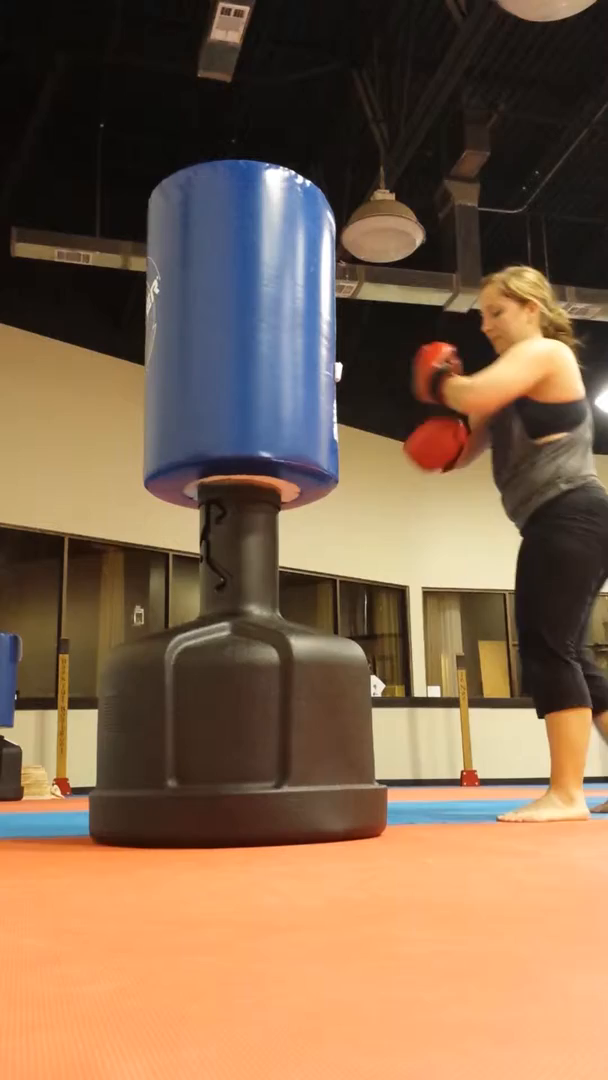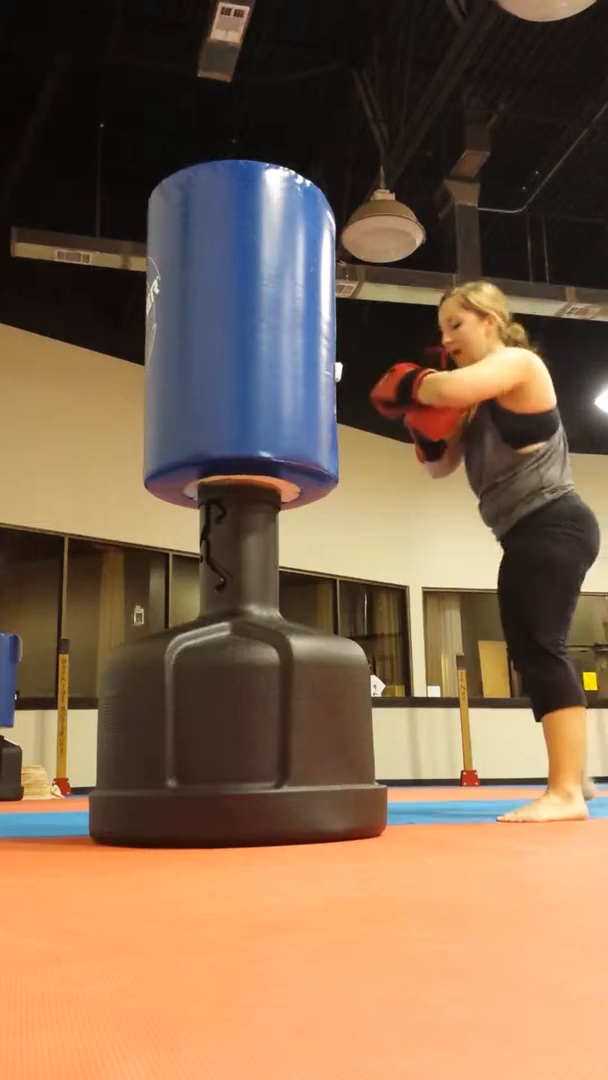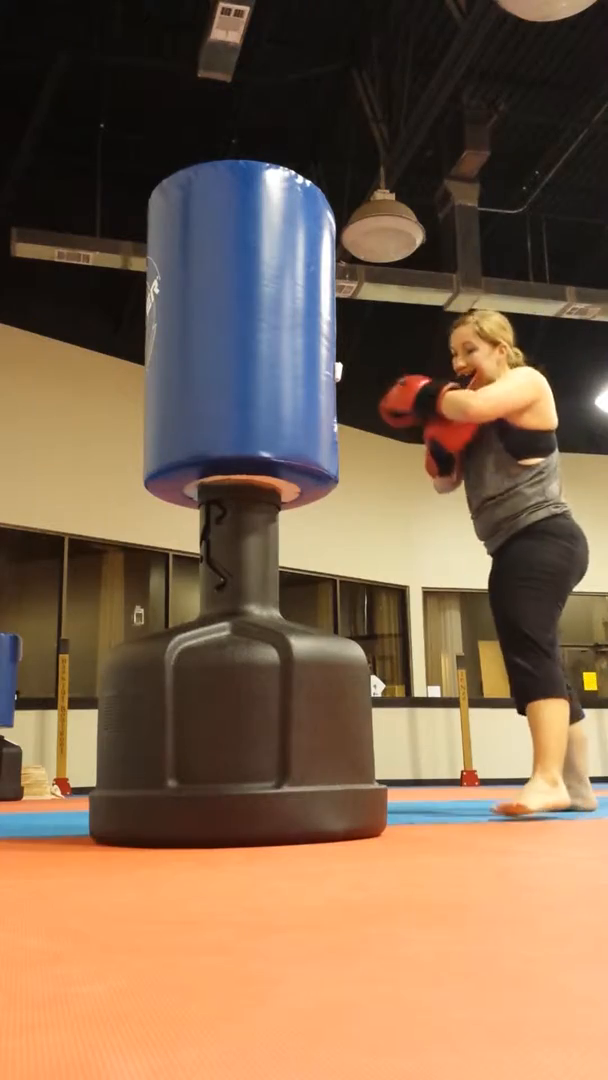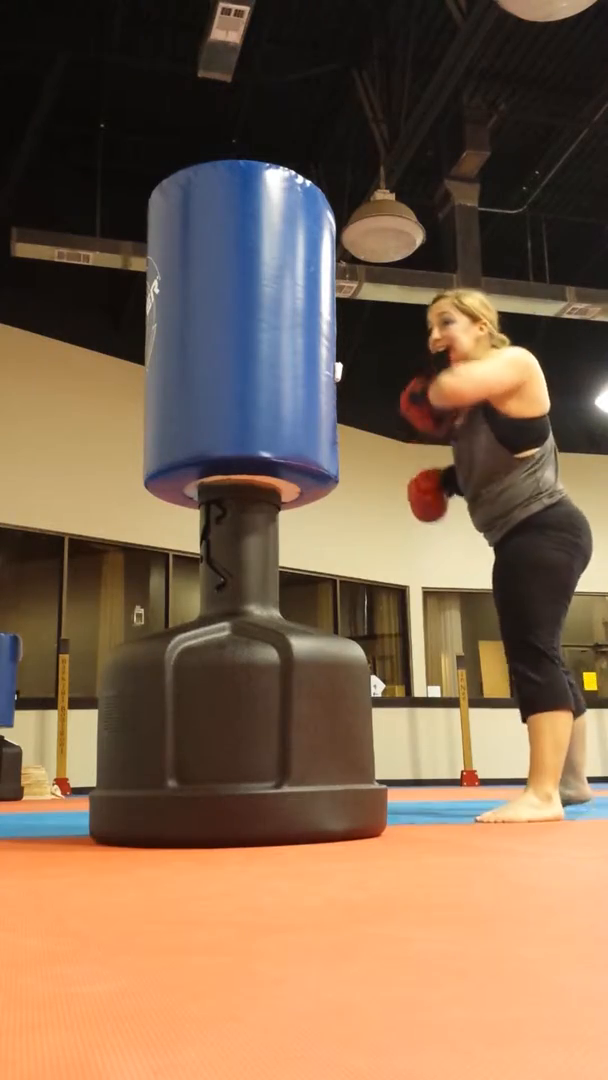
dt=0.4s
person 1, frame 1
left shoulder: (544, 353)
right shoulder: (515, 380)
left elbow: (473, 395)
right elbow: (467, 444)
left wrist: (439, 378)
left knee: (547, 650)
person 1, frame 2
left shoulder: (517, 362)
right shoulder: (475, 399)
left elbow: (450, 388)
right elbow: (440, 465)
left wrist: (409, 385)
left hip: (552, 529)
right hip: (528, 536)
left knee: (539, 649)
right knee: (533, 651)
left ankle: (564, 792)
right ankle: (579, 779)
person 1, frame 3
left shoulder: (526, 381)
right shoulder: (478, 418)
left elbow: (473, 406)
right elbow: (444, 481)
left wrist: (421, 397)
right wrist: (446, 441)
left hip: (545, 540)
right hip: (515, 549)
left knee: (529, 647)
right knee: (538, 654)
left ankle: (548, 780)
right ankle: (578, 786)
person 1, frame 4
left shoulder: (514, 363)
right shoulder: (471, 397)
left elbow: (449, 385)
left wrist: (424, 400)
right wrist: (445, 482)
left hip: (544, 532)
right hip: (519, 539)
left knee: (530, 652)
right knee: (541, 658)
left ankle: (541, 793)
right ankle: (573, 780)
